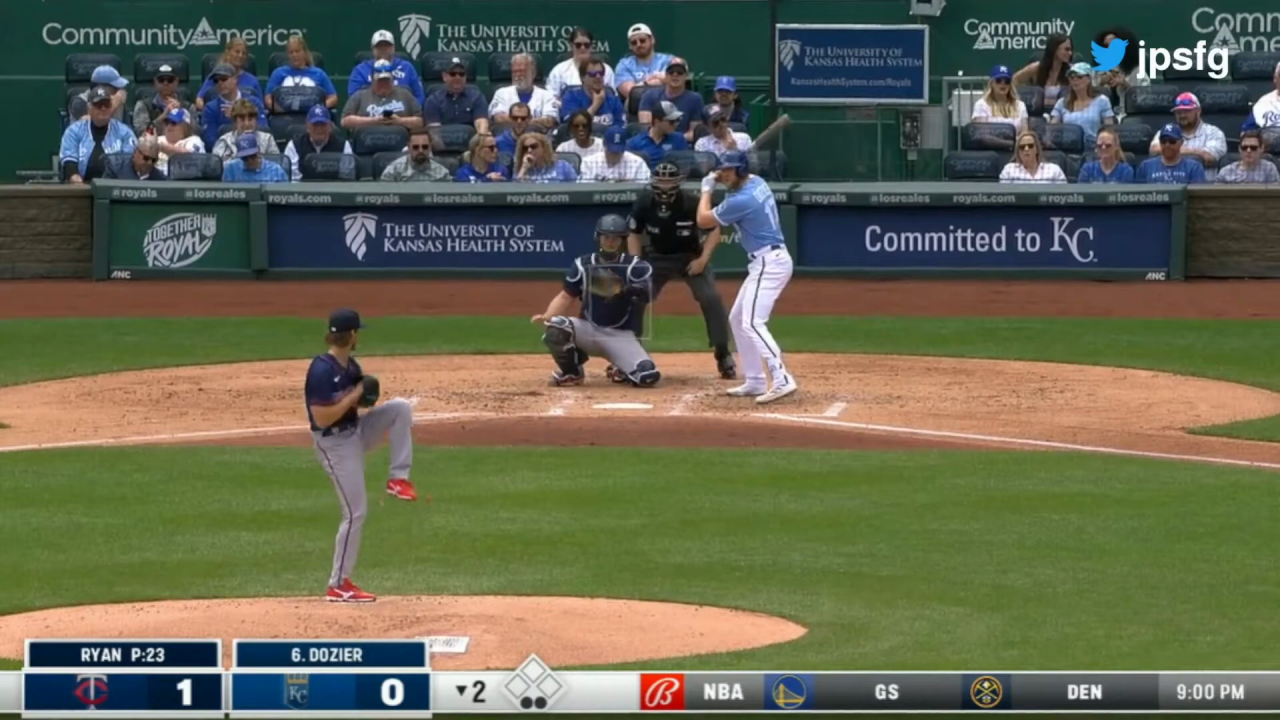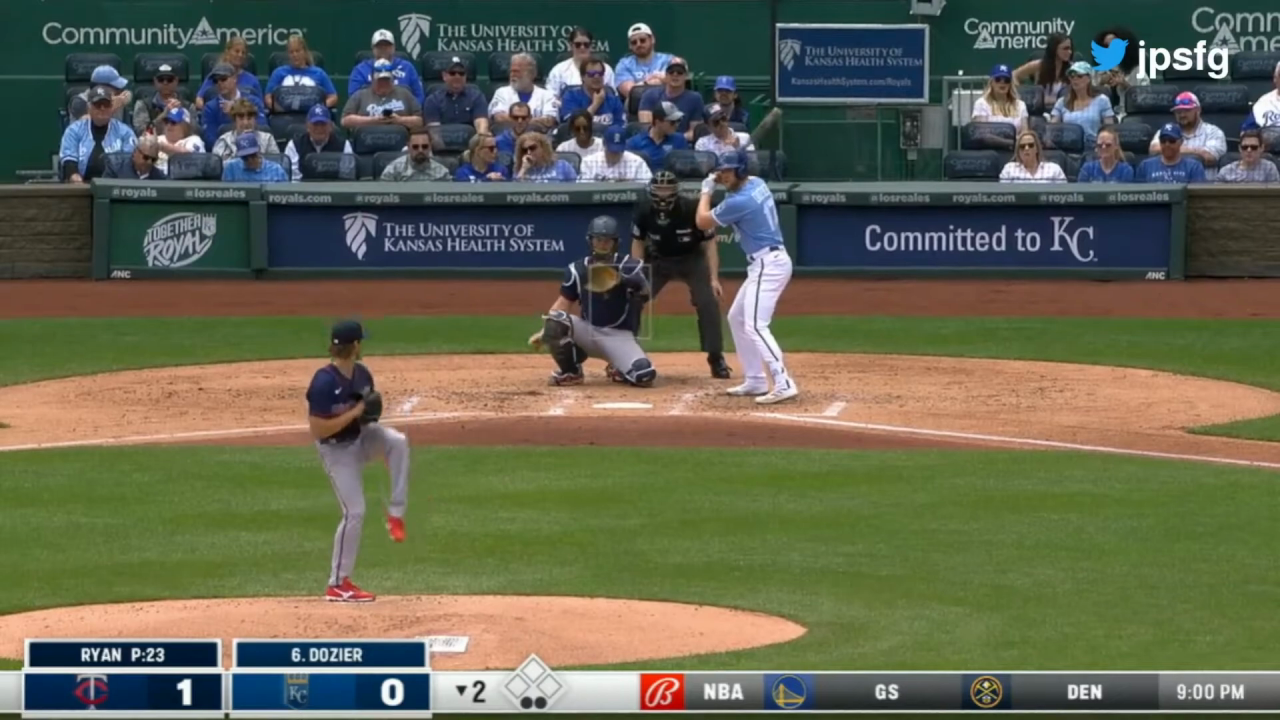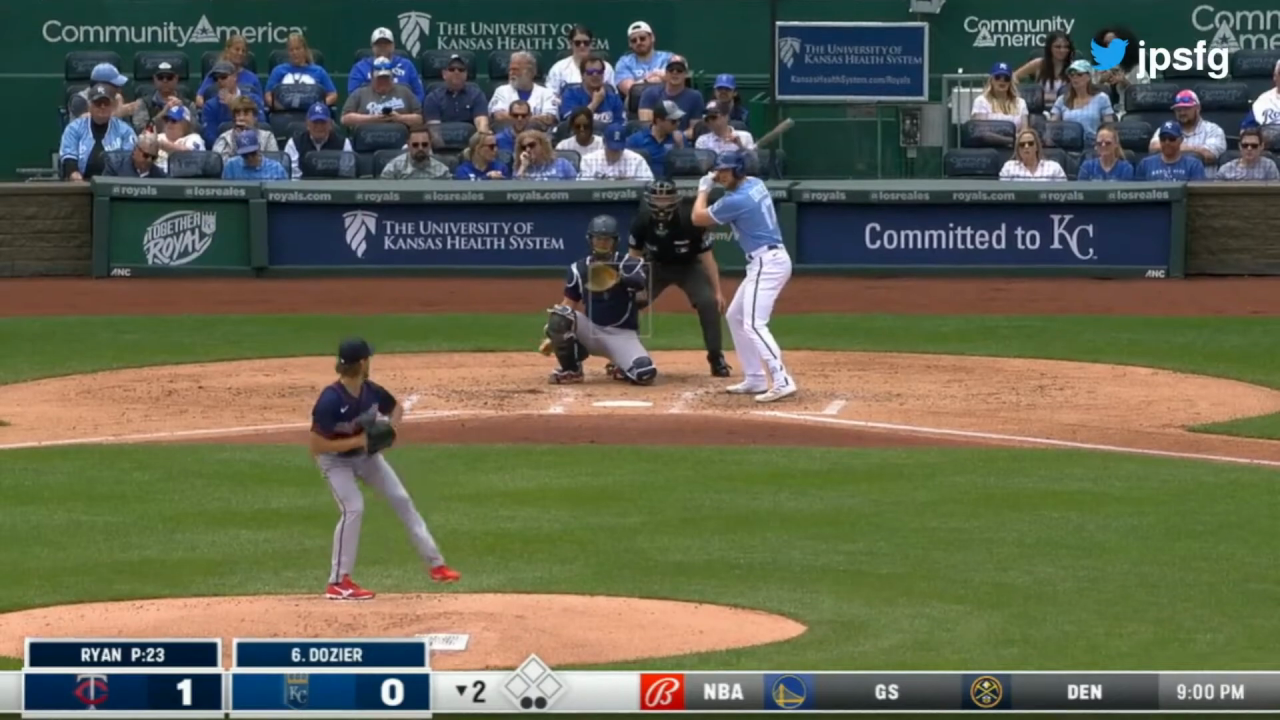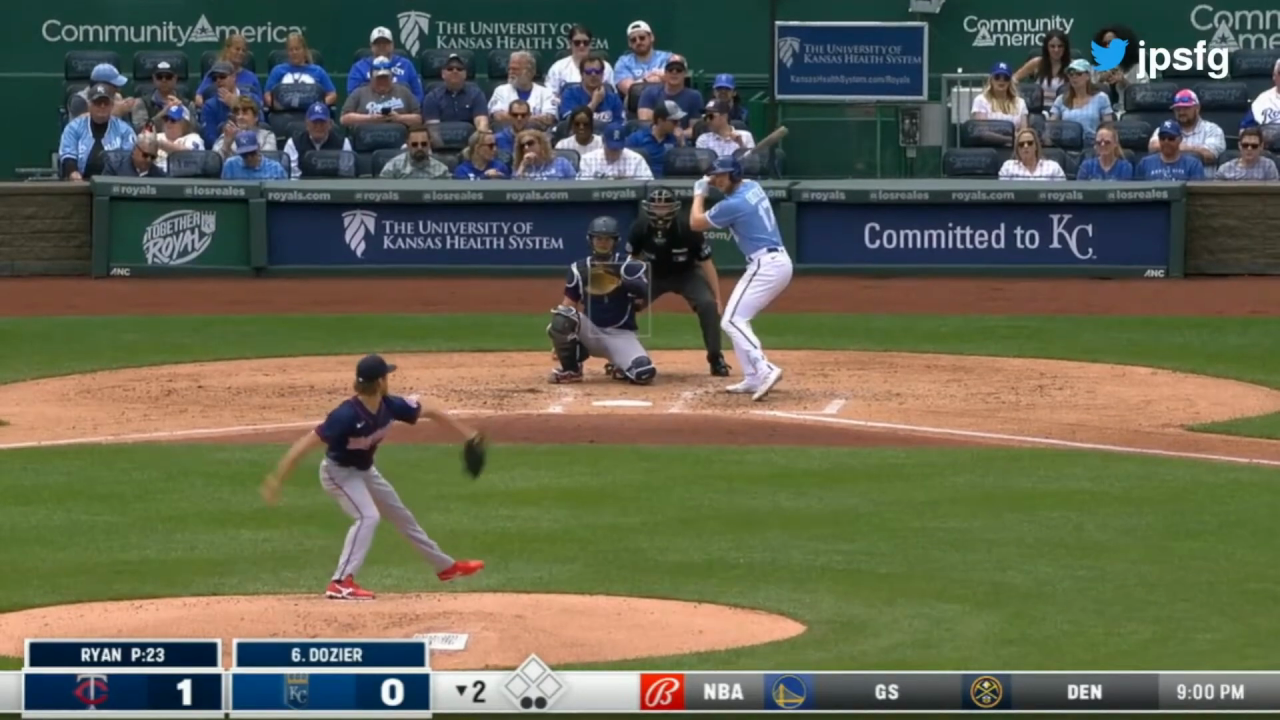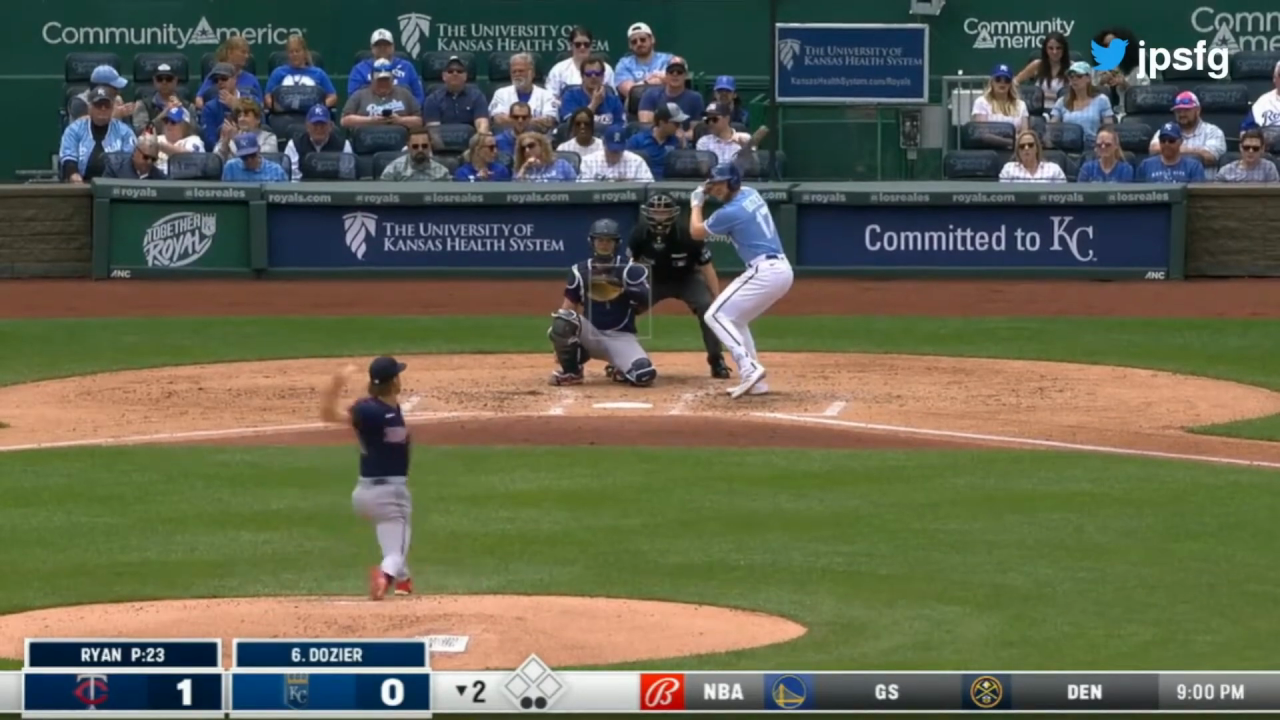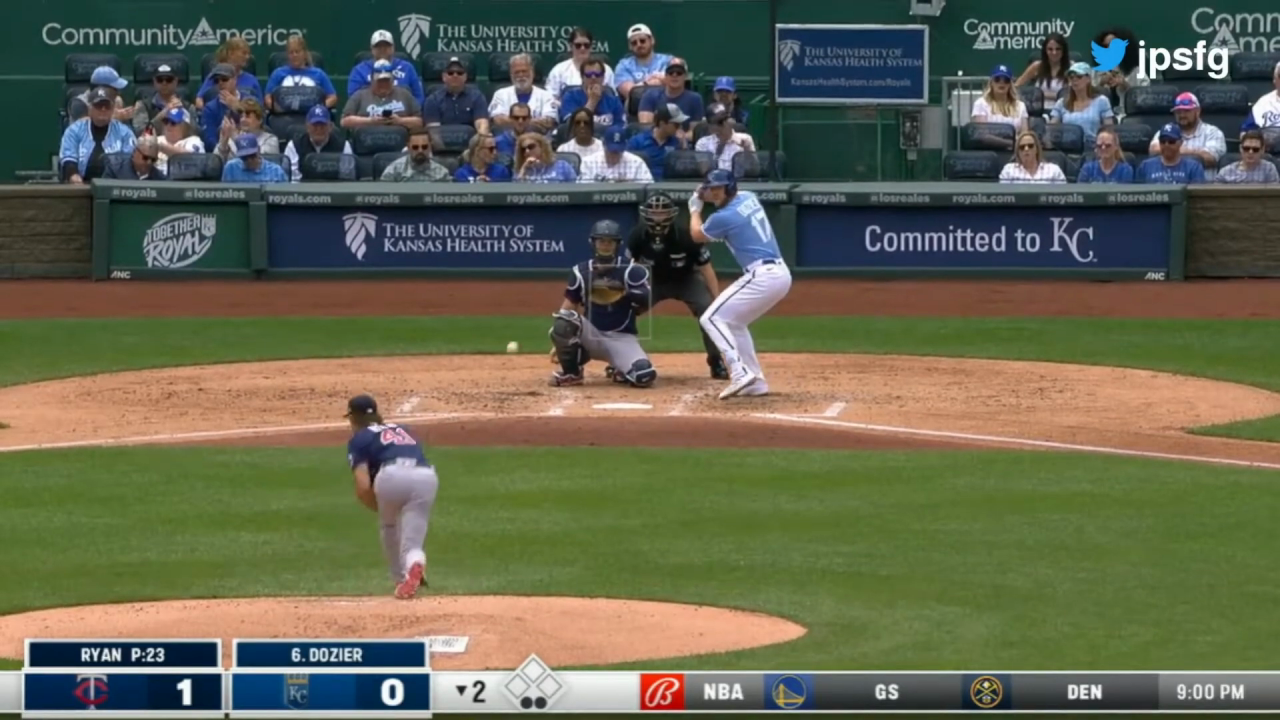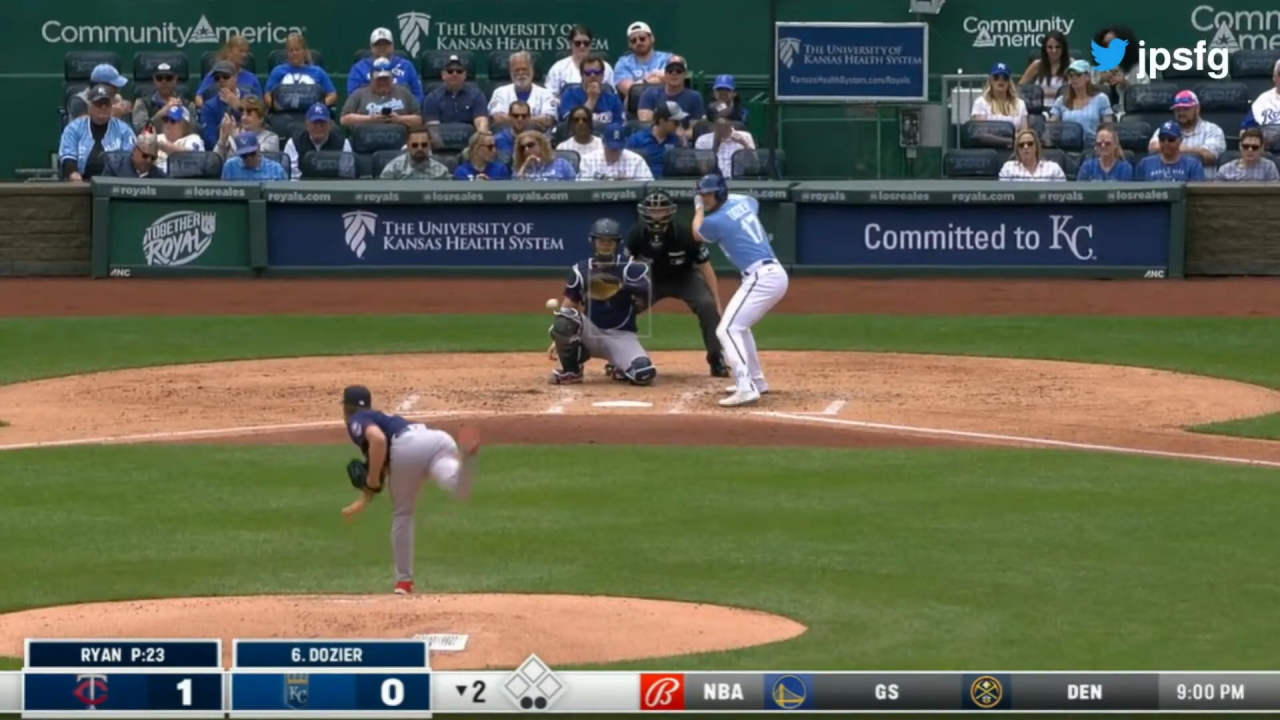
dt=0.2s
person 1, frame 1
left shoulder: (351, 364)
right shoulder: (321, 370)
right elbow: (322, 419)
left wrist: (364, 396)
right wrist: (354, 396)
left hip: (358, 430)
right hip: (336, 444)
left knee: (401, 407)
right knee: (355, 513)
left ankle: (398, 479)
right ankle: (337, 585)
person 1, frame 2
left shoulder: (361, 372)
right shoulder: (323, 382)
left elbow: (369, 400)
right elbow: (318, 431)
left wrist: (370, 408)
right wrist: (355, 412)
left hip: (363, 438)
right hip: (337, 451)
left knee: (398, 442)
right knee: (355, 512)
left ankle: (395, 514)
right ankle: (337, 585)
person 1, frame 3
left shoulder: (372, 391)
right shoulder: (330, 400)
left elbow: (397, 407)
right elbow: (315, 445)
left wrist: (388, 429)
right wrist: (356, 441)
left hip: (366, 454)
right hip: (335, 461)
left knee: (401, 500)
right knee: (353, 509)
left ankle: (435, 564)
right ankle: (338, 583)
person 1, frame 4
left shoulder: (390, 404)
right shoulder: (347, 415)
left elbow: (430, 411)
right elbow: (306, 443)
left wrist: (468, 433)
right wrist: (277, 479)
left hip: (365, 471)
right hip: (340, 473)
left knee: (400, 516)
right knee: (368, 517)
left ankle: (446, 566)
right ankle: (340, 582)
person 1, frame 5
left shoulder: (389, 405)
right shoulder: (371, 411)
right elbow: (329, 414)
right wrist: (338, 381)
left hip: (368, 494)
right hip: (388, 494)
left ankle: (401, 577)
person 1, frame 6
left shoulder: (358, 439)
right shoulder: (397, 429)
left elbow: (362, 485)
left wrist: (375, 504)
left hip: (391, 477)
right hip: (424, 479)
left knee: (389, 527)
right knee: (411, 547)
left ankle: (406, 578)
right ankle: (414, 568)
person 1, frame 7
left shoulder: (356, 421)
right shoulder: (387, 420)
left elbow: (377, 439)
right elbow: (384, 476)
left wrist: (372, 479)
right wrist: (362, 504)
left hip: (411, 446)
right hip: (439, 441)
left knee: (402, 514)
right knee: (459, 487)
left ankle: (404, 580)
right ankle: (466, 449)
person 2, frame 1
left shoulder: (741, 200)
right shoulder: (758, 182)
left elbow: (703, 221)
right elbow: (740, 182)
left wrist: (706, 189)
right wrist: (719, 178)
left hip: (769, 263)
right hip: (769, 262)
left knee: (752, 323)
right knee: (737, 319)
left ankle: (782, 380)
right ankle: (756, 381)
person 2, frame 2
left shoulder: (739, 202)
right shoulder: (758, 184)
left elbow: (702, 222)
left wrist: (706, 191)
right wrist: (719, 180)
left hip: (768, 264)
right hip: (770, 262)
left knee: (755, 326)
right knee: (737, 318)
left ankle: (783, 384)
right ankle: (756, 381)
person 2, frame 3
left shoulder: (736, 200)
right shoulder: (756, 183)
left elbow: (697, 218)
left wrist: (703, 189)
right wrist: (717, 179)
left hip: (766, 263)
right hip: (772, 260)
left knee: (754, 324)
right knee: (736, 316)
left ankle: (782, 382)
right ankle: (755, 379)
person 2, frame 4
left shoulder: (733, 204)
right shoulder: (753, 186)
left elbow: (695, 223)
left wrist: (699, 193)
right wrist: (713, 183)
left hip: (766, 265)
right hip: (778, 262)
left knee: (733, 321)
right knee: (736, 318)
left ankle: (766, 371)
right ankle: (754, 379)
person 2, frame 5
left shoulder: (730, 212)
right shoulder: (751, 193)
left elbow: (696, 233)
left wrist: (696, 203)
right wrist: (709, 192)
left hip: (764, 271)
right hip: (781, 270)
left knee: (716, 316)
right knee: (734, 320)
left ankle: (750, 369)
right ankle: (753, 380)
person 2, frame 6
left shoulder: (724, 217)
right shoulder: (749, 197)
left elbow: (697, 235)
left wrist: (694, 209)
right wrist: (705, 197)
left hip: (762, 276)
right hip: (781, 275)
left knee: (711, 319)
right knee: (734, 323)
left ankle: (740, 373)
right ankle: (755, 382)
person 2, frame 7
left shoulder: (713, 221)
right shoulder: (744, 202)
left elbow: (697, 234)
left wrist: (699, 208)
right wrist: (713, 203)
left hip: (762, 278)
right hip: (776, 275)
left knee: (728, 329)
right knee: (738, 326)
left ankle: (746, 389)
right ankle: (756, 381)
person 3, frame 1
left shoulder: (691, 203)
right shoulder: (643, 203)
left elbow: (714, 231)
right elbow: (634, 236)
left wrist: (703, 258)
left hip: (690, 257)
right hip: (656, 257)
left knee: (711, 298)
left ankle: (723, 354)
person 3, frame 2
left shoulder: (691, 209)
right shoulder: (643, 210)
left elbow: (710, 243)
right elbow: (638, 243)
left wrist: (714, 279)
left hip: (691, 258)
right hip: (658, 259)
left knee: (708, 302)
left ankle: (716, 358)
person 3, frame 3
left shoulder: (691, 221)
right shoulder: (641, 220)
left elbow: (707, 256)
right elbow: (635, 253)
left wrist: (717, 291)
left hip: (689, 267)
right hip: (656, 266)
left knee: (708, 302)
left ankle: (716, 357)
person 3, frame 4
left shoulder: (689, 229)
right shoulder: (639, 228)
left elbow: (706, 264)
right elbow: (632, 260)
left wrist: (717, 298)
left hip: (687, 274)
right hip: (653, 275)
left knee: (708, 304)
left ankle: (715, 358)
person 3, frame 5
left shoulder: (688, 235)
right shoulder: (639, 234)
left elbow: (707, 268)
left hip: (687, 279)
right hip: (653, 280)
left knee: (708, 307)
left ankle: (716, 360)
person 3, frame 6
left shoulder: (687, 236)
right shoulder: (638, 235)
left elbow: (706, 269)
left hip: (686, 280)
right hip: (653, 281)
left knee: (707, 308)
left ankle: (716, 361)
person 3, frame 7
left shoulder: (686, 233)
right shoulder: (636, 234)
left elbow: (705, 267)
left wrist: (717, 301)
left hip: (686, 278)
right hip: (652, 280)
left knee: (708, 305)
left ankle: (716, 359)
person 4, frame 1
left shoulder: (634, 266)
right shoulder: (582, 265)
left elbow: (648, 295)
right elbow: (565, 297)
left wrist: (625, 288)
right wrist: (546, 316)
left hip: (620, 335)
right hip: (589, 330)
left knee: (648, 376)
right knee: (556, 327)
left ankle: (622, 370)
right ankle: (572, 372)
person 4, frame 2
left shoulder: (628, 264)
right shoulder: (577, 269)
left elbow: (644, 289)
right elbow: (563, 303)
left wrist: (621, 279)
right wrist: (544, 332)
left hip: (618, 335)
right hip: (588, 331)
left knee: (644, 375)
right knee: (554, 321)
left ankle: (619, 369)
right ankle: (571, 372)
person 4, frame 3
left shoulder: (629, 263)
right shoulder: (579, 269)
left elbow: (642, 284)
right elbow: (568, 304)
left wrist: (620, 278)
right wrist: (554, 336)
left hip: (622, 334)
right hip: (591, 330)
left knee: (644, 374)
right knee: (558, 315)
left ankle: (621, 367)
right ankle: (571, 369)
person 4, frame 4
left shoulder: (630, 266)
right shoulder: (579, 269)
left elbow: (644, 293)
right elbow: (569, 305)
left wrist: (621, 282)
right wrist: (560, 338)
left hip: (621, 335)
right hip: (591, 331)
left knee: (644, 373)
right knee: (562, 315)
left ankle: (621, 367)
right ankle: (571, 369)
person 4, frame 5
left shoulder: (631, 270)
right shoulder: (579, 271)
left elbow: (646, 301)
right elbow: (568, 306)
left wrist: (623, 289)
right wrist: (561, 340)
left hip: (621, 337)
right hip: (590, 334)
left knee: (645, 375)
right knee: (562, 319)
left ankle: (620, 370)
right ankle: (571, 372)
person 4, frame 6
left shoulder: (632, 271)
right shoulder: (580, 272)
left elbow: (647, 302)
right elbow: (568, 307)
left wrist: (625, 292)
right wrist: (560, 342)
left hip: (621, 338)
right hip: (591, 335)
left knee: (644, 376)
right knee: (563, 319)
left ankle: (620, 370)
right ankle: (571, 372)
person 4, frame 7
left shoulder: (632, 268)
right shoulder: (580, 270)
left elbow: (647, 293)
right elbow: (568, 306)
left wrist: (621, 286)
right wrist: (559, 338)
left hip: (621, 336)
right hip: (591, 333)
left knee: (644, 374)
right knee: (564, 317)
left ankle: (620, 368)
right ankle: (571, 370)
